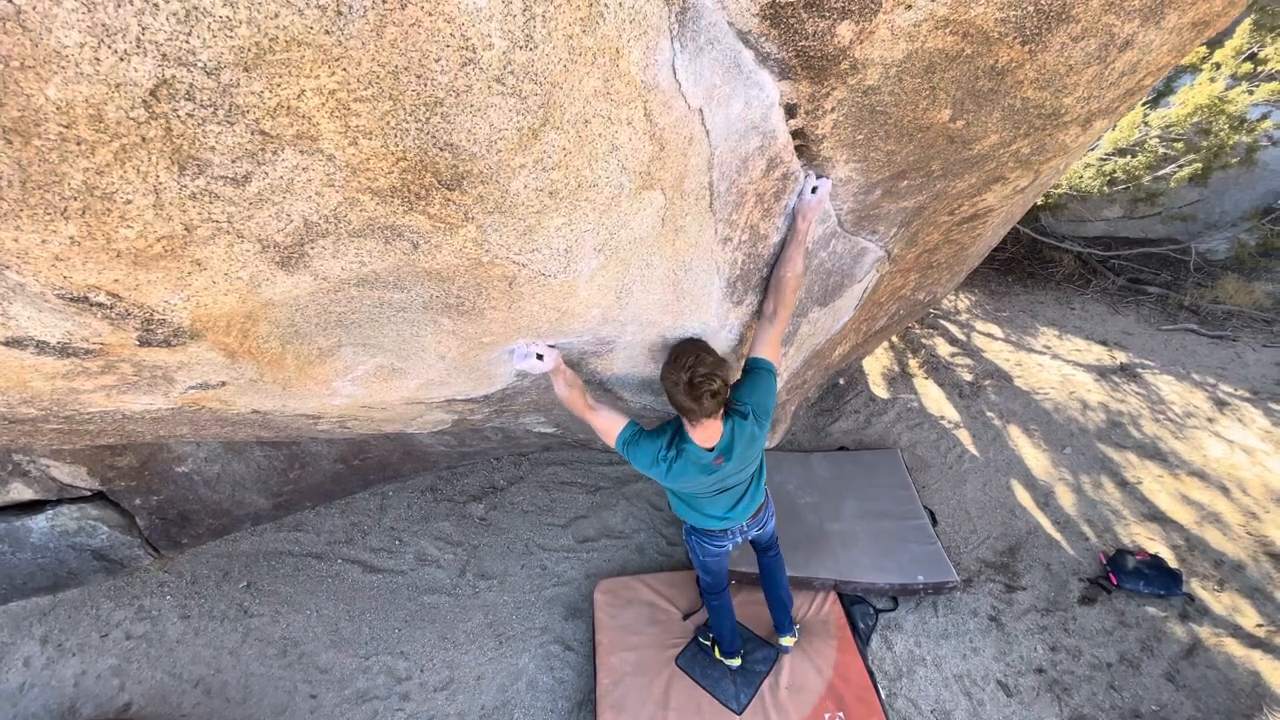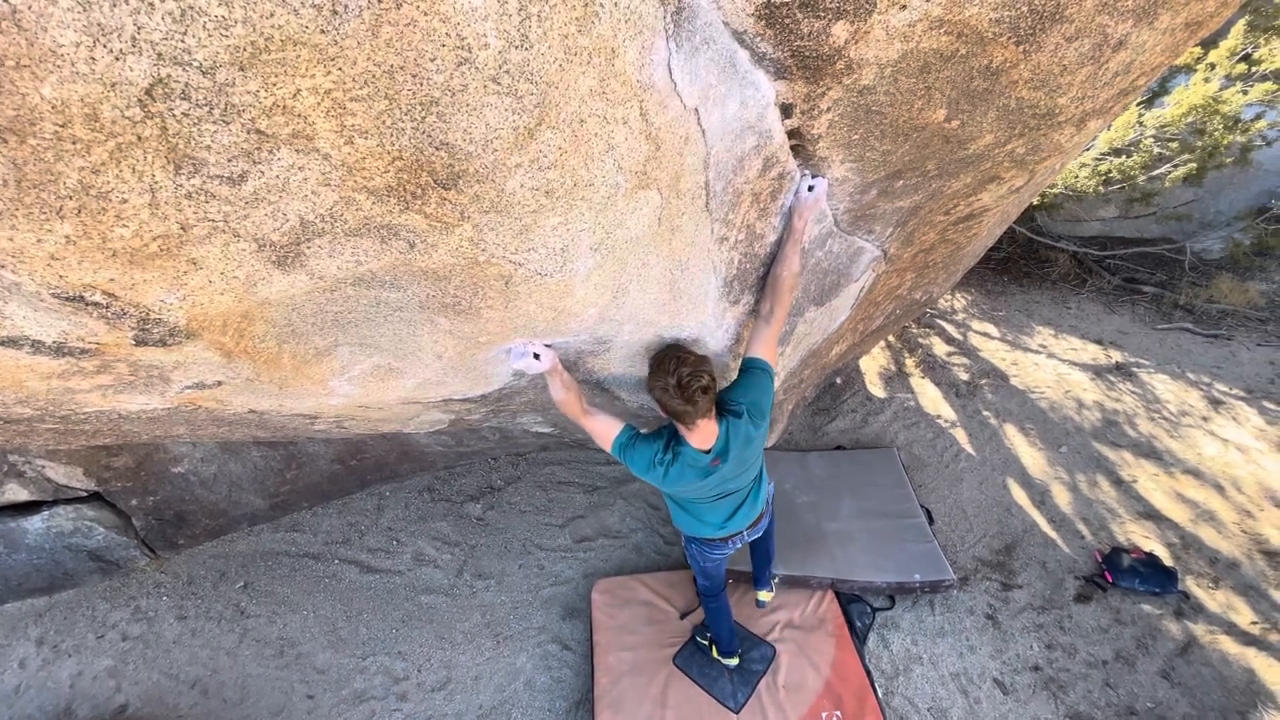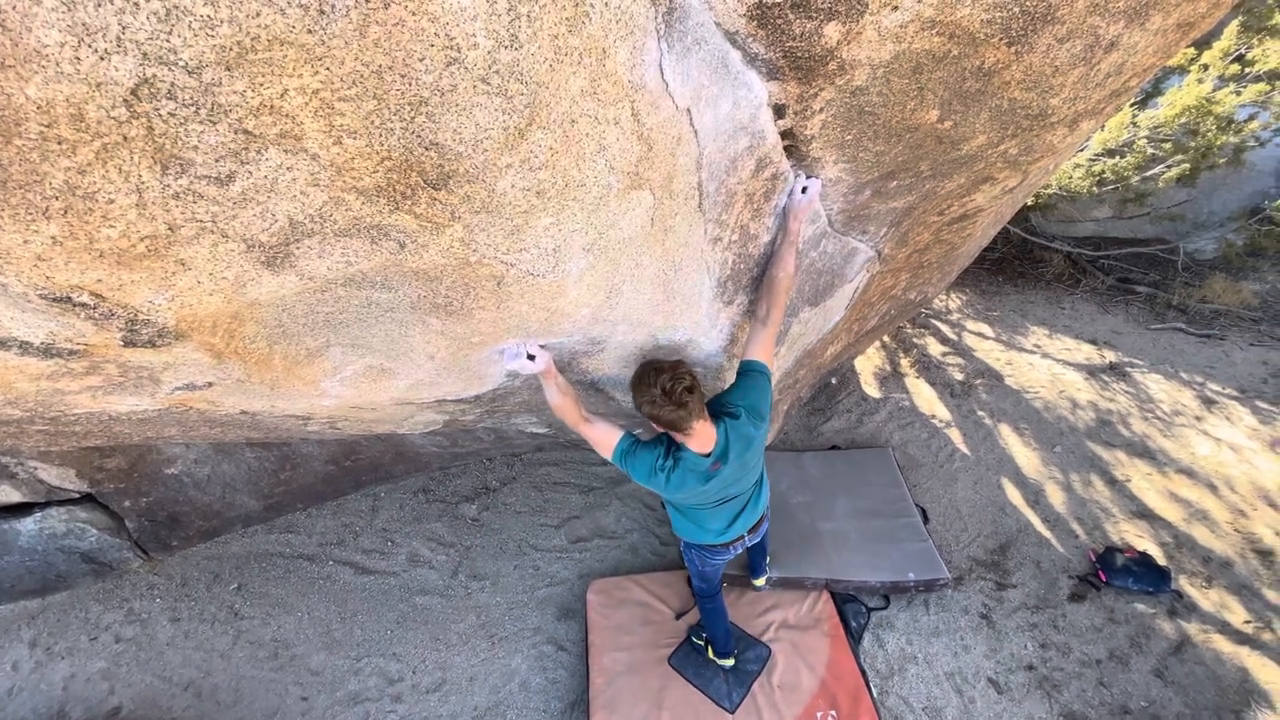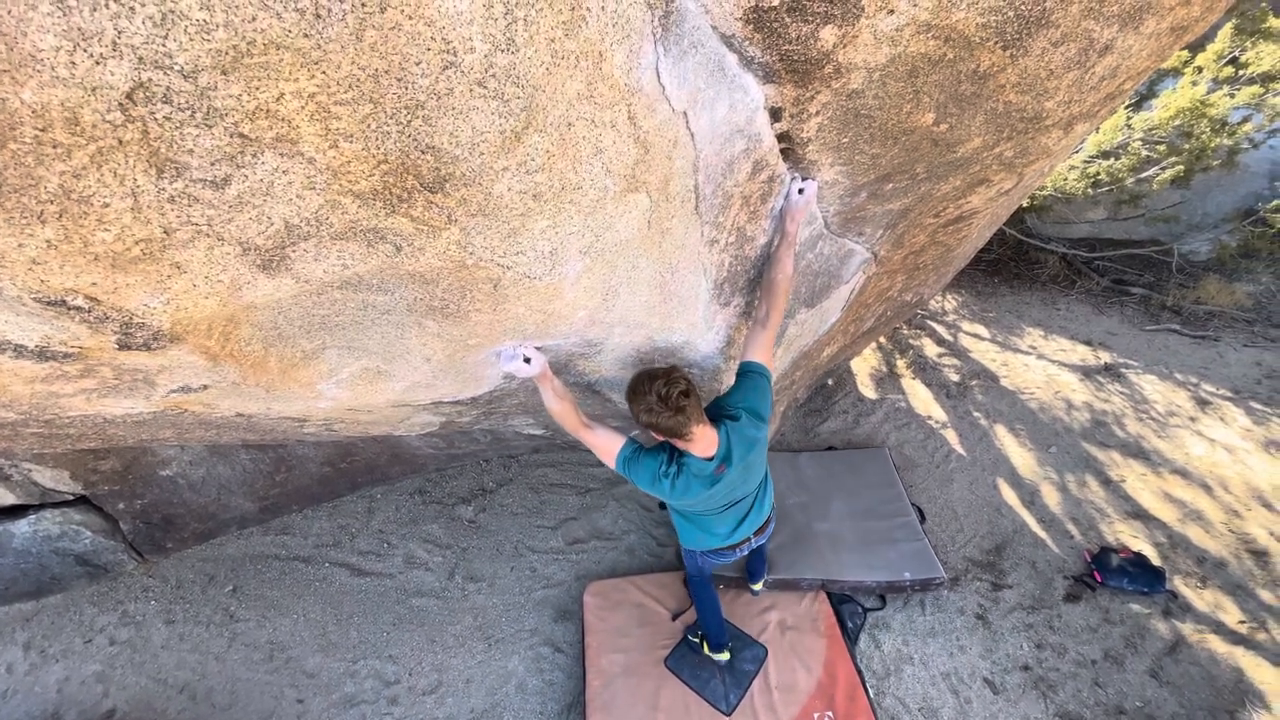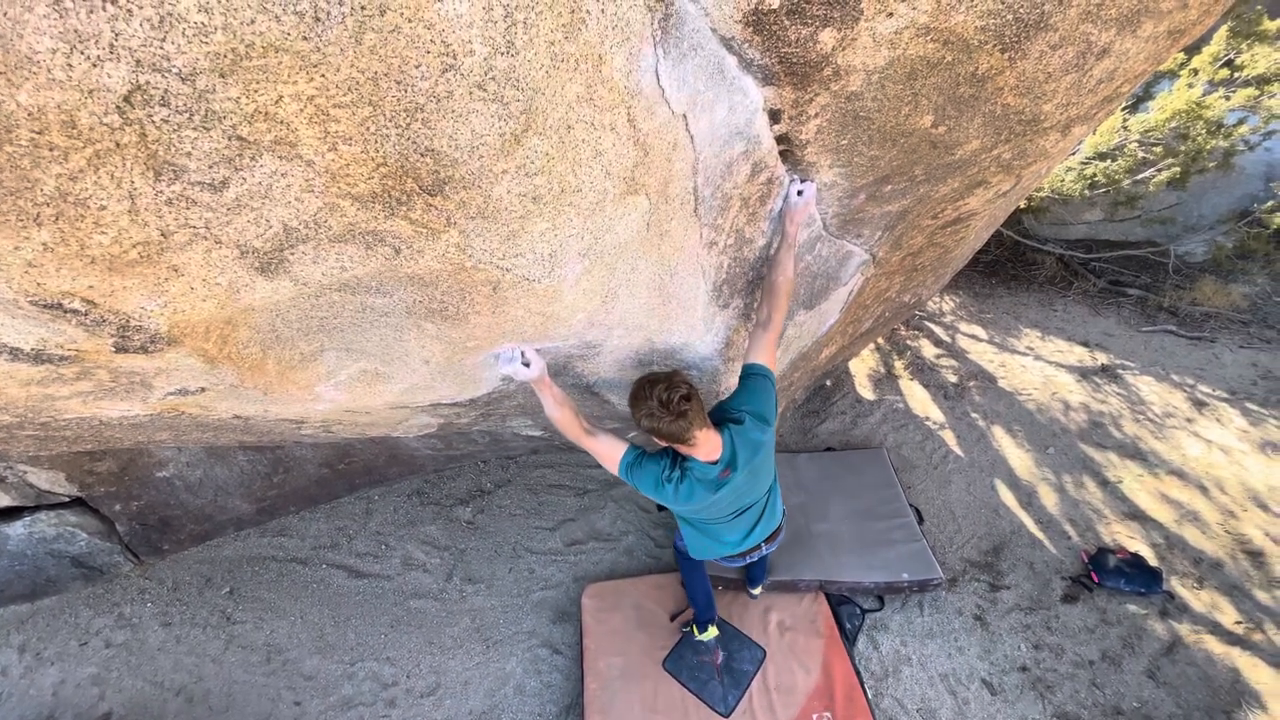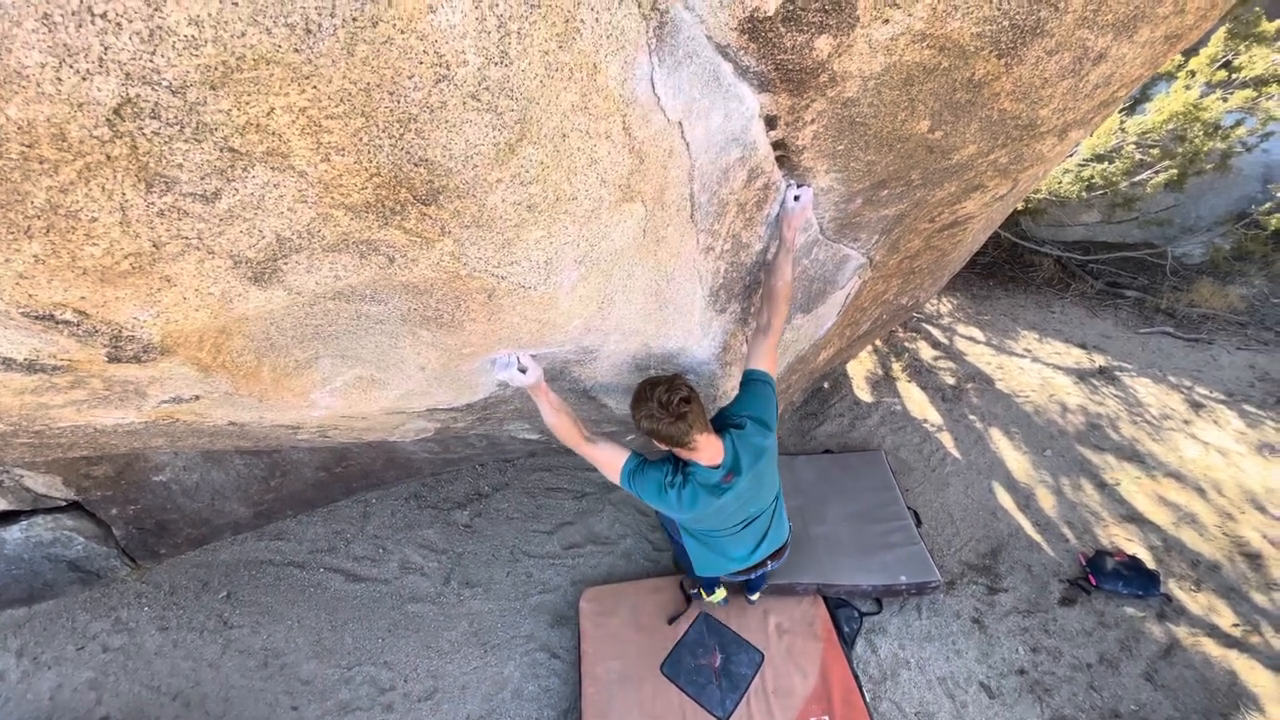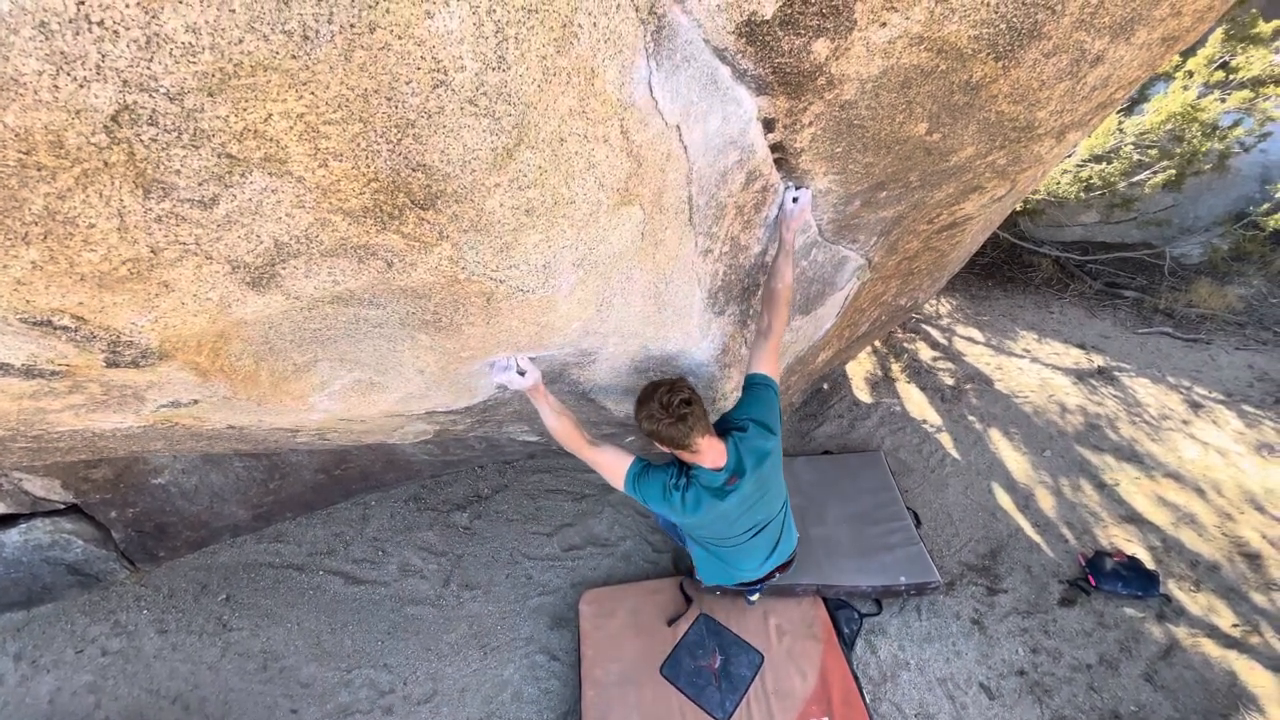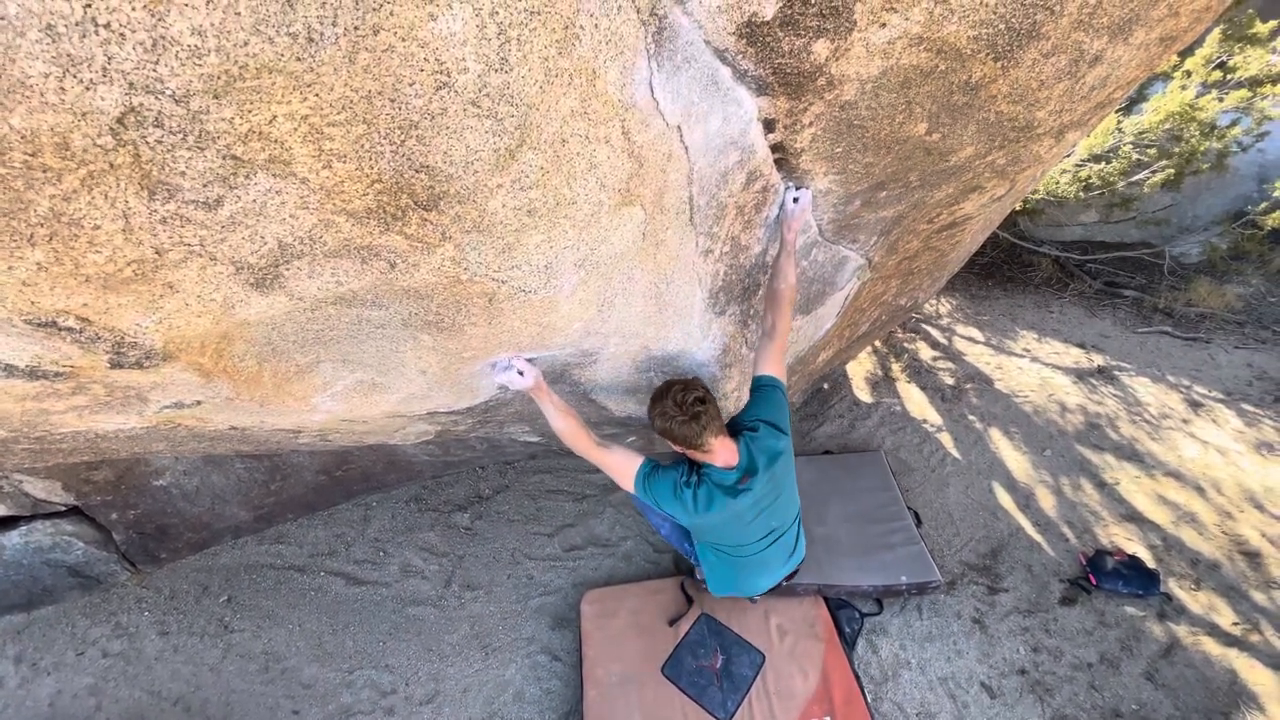
dt=0.3s
person 1, frame 1
left shoulder: (658, 458)
right shoulder: (753, 415)
left elbow: (589, 408)
right elbow: (775, 314)
left wrist: (556, 368)
right wrist: (803, 222)
left hip: (708, 532)
right hip: (757, 514)
left knee: (714, 586)
right knee: (770, 551)
left ankle: (728, 648)
right ankle: (785, 630)
person 1, frame 2
left shoulder: (654, 461)
right shoulder: (749, 413)
left elbow: (584, 413)
right elbow: (771, 314)
left wrist: (551, 369)
right wrist: (799, 221)
left hip: (708, 539)
right hip: (755, 518)
left knee: (711, 588)
left ankle: (725, 647)
right ankle: (764, 585)
person 1, frame 3
left shoulder: (657, 468)
right shoulder: (747, 415)
left elbow: (583, 422)
right elbow: (767, 316)
left wrist: (546, 373)
right wrist: (793, 224)
left hip: (708, 545)
right hip: (756, 523)
left knee: (707, 589)
left ankle: (721, 648)
right ankle: (759, 572)
person 1, frame 4
left shoulder: (661, 474)
right shoulder: (748, 417)
left elbow: (584, 428)
right elbow: (766, 319)
left wrist: (542, 376)
right wrist: (791, 226)
left hip: (712, 546)
right hip: (761, 525)
left knee: (699, 578)
left ankle: (716, 643)
right ankle: (757, 577)
person 1, frame 5
left shoulder: (666, 482)
right shoulder: (753, 421)
left elbow: (585, 434)
right elbow: (769, 322)
left wrist: (540, 382)
right wrist: (791, 228)
left hip: (720, 551)
right hip: (771, 533)
left knee: (684, 544)
left ankle: (704, 623)
right ankle: (756, 581)
person 1, frame 6
left shoulder: (668, 488)
right shoulder: (754, 428)
left elbow: (583, 441)
right elbow: (768, 328)
left wrist: (536, 387)
right wrist: (788, 234)
left hip: (724, 561)
right hip: (774, 544)
left ankle: (710, 587)
right ankle: (754, 588)
person 1, frame 7
left shoulder: (673, 493)
right shoulder: (758, 431)
left elbow: (586, 447)
right elbow: (769, 329)
left wrist: (536, 391)
right wrist: (787, 236)
left hip: (729, 575)
right hip: (782, 556)
right ankle: (754, 586)
person 1, frame 8
left shoulder: (684, 493)
right shoulder: (768, 433)
left elbow: (592, 448)
right elbow: (774, 329)
left wrist: (537, 389)
right wrist: (789, 236)
left hip: (737, 581)
right hip: (790, 561)
left knee: (645, 497)
